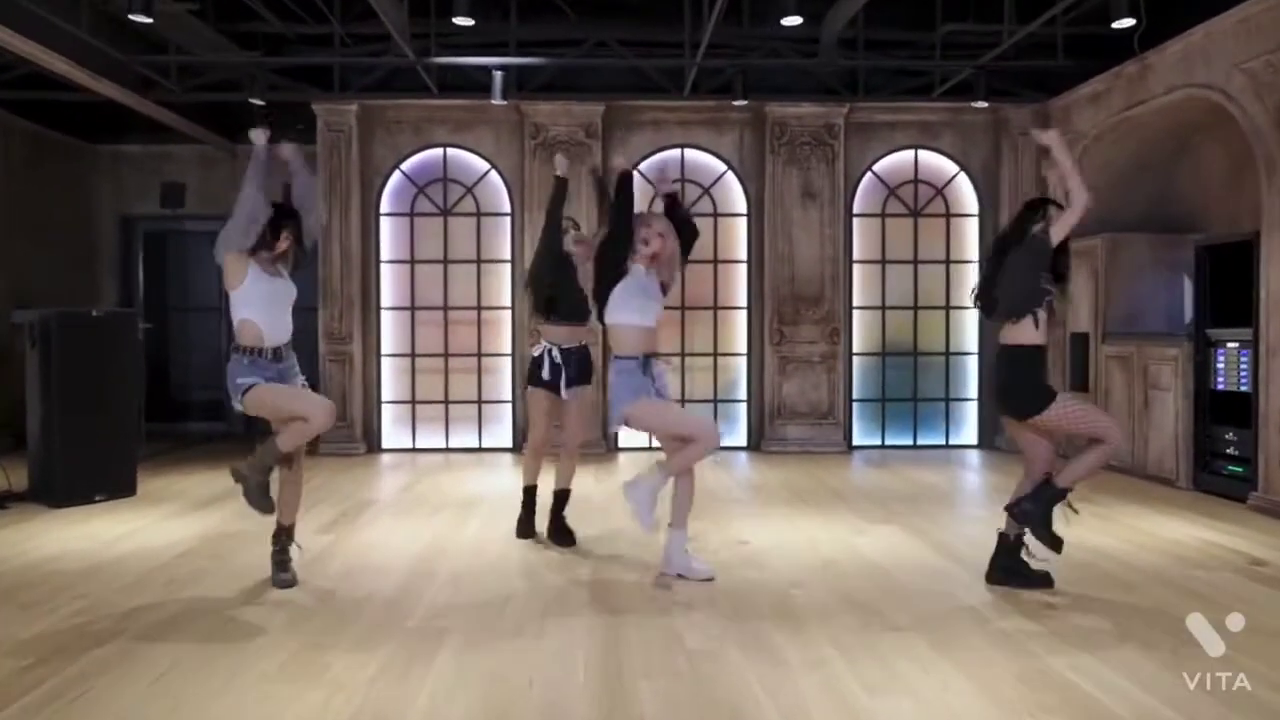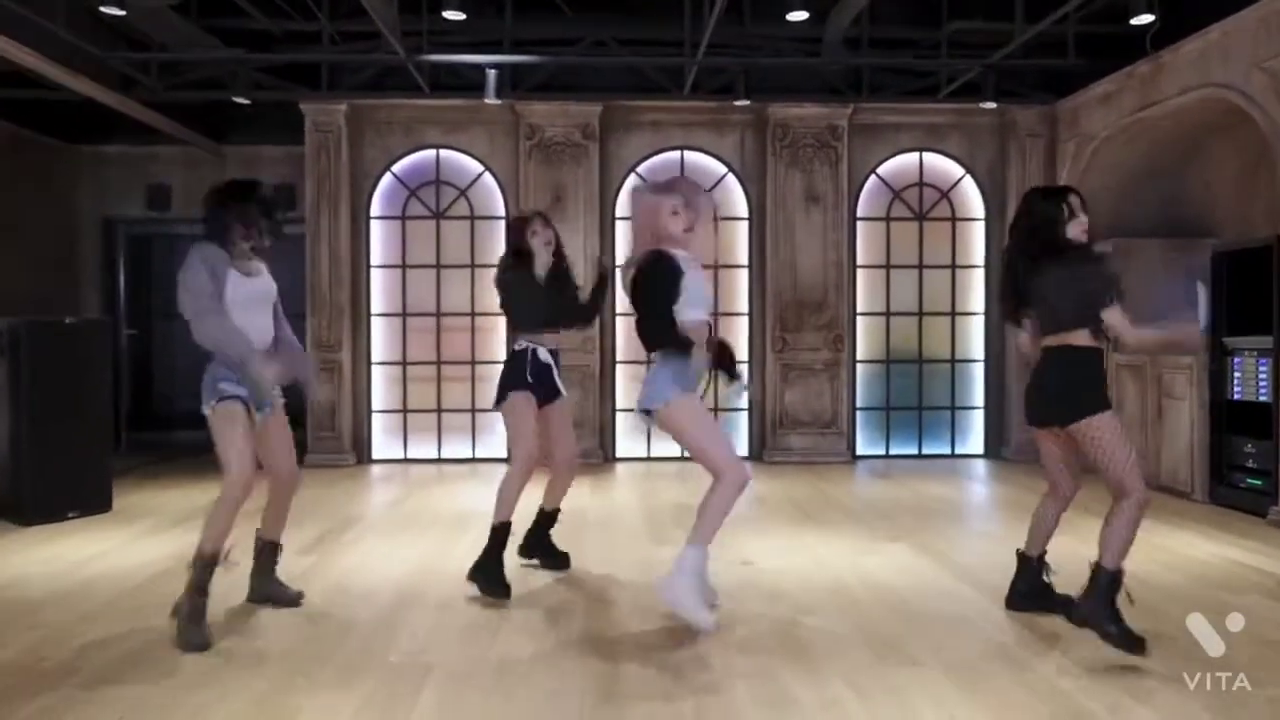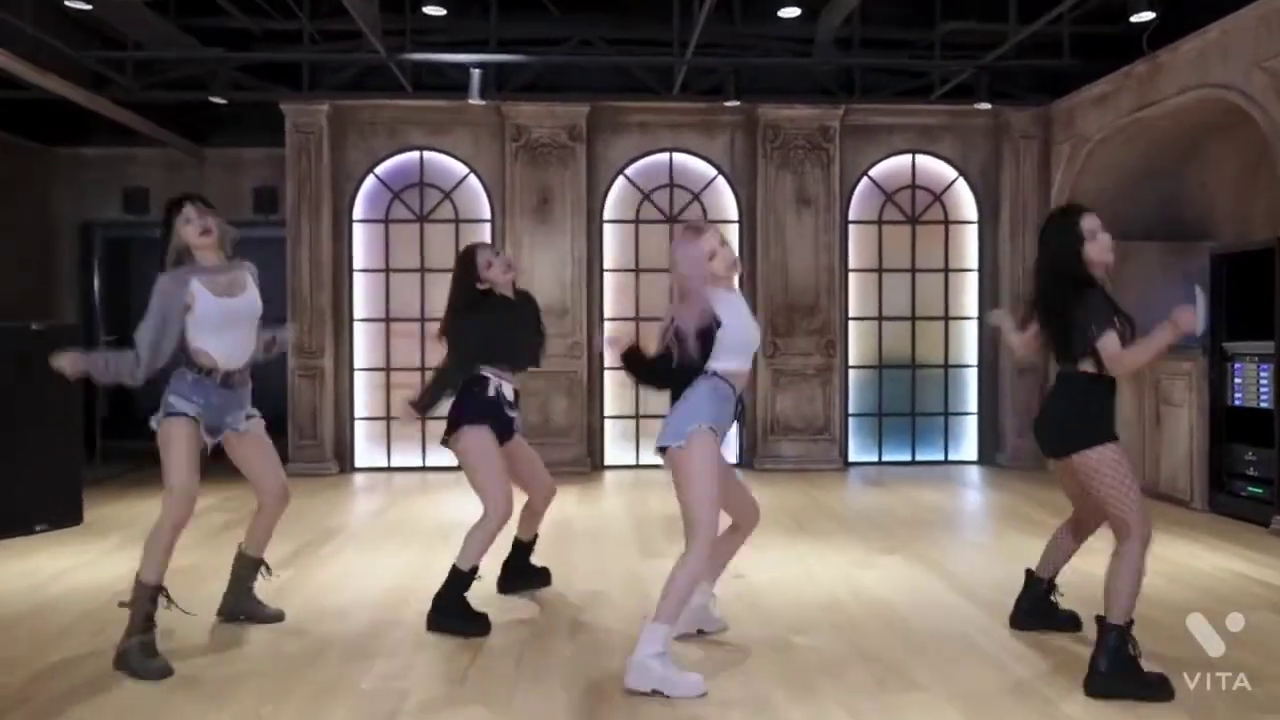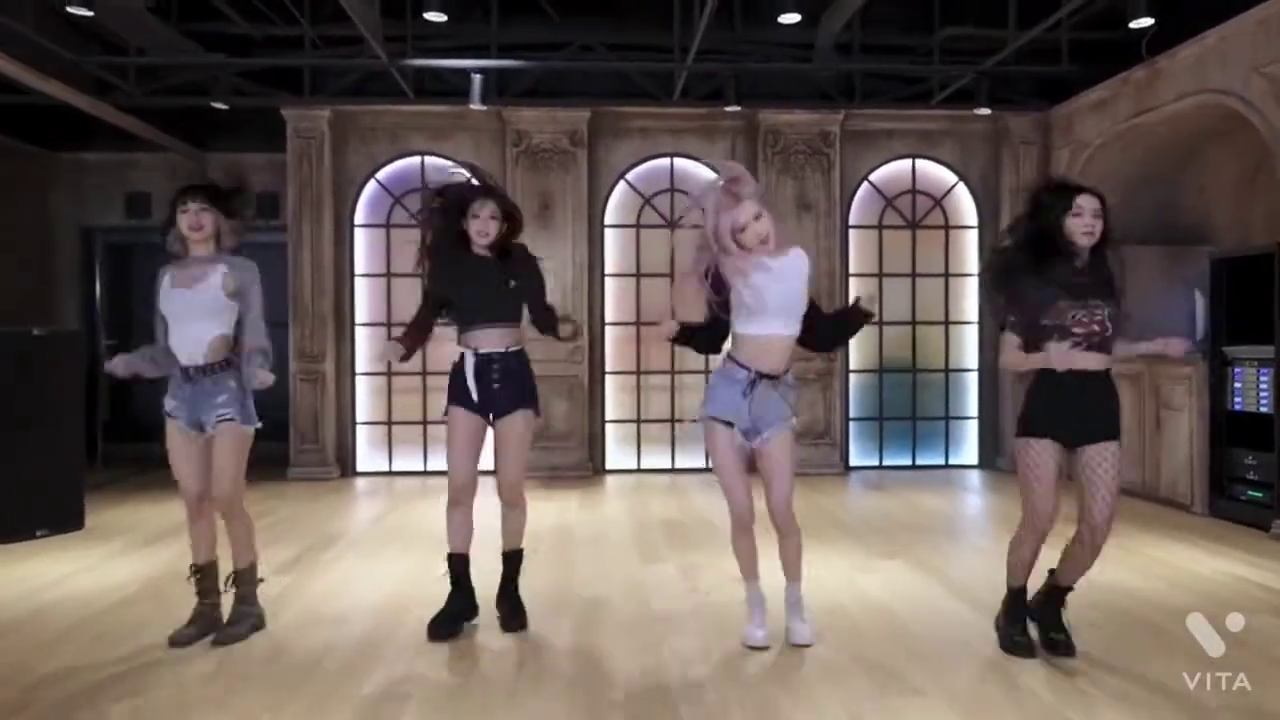
dt=0.3s
person 1, frame 1
left shoulder: (1015, 261)
right shoulder: (1031, 251)
right elbow: (1081, 203)
right wrist: (1058, 149)
left hip: (1008, 374)
right hip: (1024, 376)
left knee: (1042, 464)
right knee: (1109, 435)
left ankle: (1007, 560)
right ankle: (1040, 500)
person 1, frame 2
left shoulder: (1031, 274)
right shoulder: (1087, 269)
right elbow: (1129, 337)
right wrist: (1177, 334)
left hip: (1042, 387)
right hip: (1079, 386)
left knee: (1062, 486)
right knee: (1133, 493)
left ankle: (1027, 582)
right ankle: (1099, 599)
person 1, frame 3
left shoulder: (1059, 297)
right shoulder: (1090, 299)
left elbow: (1023, 349)
right elbow: (1123, 364)
left wrist: (1003, 323)
right wrist: (1173, 329)
left hip: (1059, 416)
right hip: (1081, 419)
left knee: (1089, 514)
right knee: (1135, 532)
left ankle: (1032, 598)
right ankle: (1113, 662)
person 1, frame 4
left shoulder: (1103, 280)
right shoulder: (1030, 281)
right elbow: (1008, 357)
left wrist: (1152, 346)
right wrist: (1048, 359)
left hip: (1099, 406)
right hip: (1047, 405)
left knee: (1097, 525)
right knee: (1038, 521)
left ankle: (1050, 604)
right ankle: (1015, 608)
person 2, frame 1
left shoulder: (282, 266)
right shoulder: (237, 259)
left elbow: (308, 214)
right elbow: (249, 211)
left wrist: (295, 161)
right wrist: (260, 152)
left hip: (285, 370)
right hip: (249, 375)
left knee: (294, 462)
right knee: (324, 414)
left ankle: (281, 557)
right ankle: (258, 467)
person 2, frame 2
left shoulder: (262, 267)
right shoulder: (204, 261)
left elbow: (278, 330)
right elbow: (212, 326)
left wrist: (303, 370)
right wrist: (257, 364)
left hip: (264, 383)
right hip: (228, 380)
left knee: (287, 478)
right knee: (241, 481)
left ankle: (263, 576)
right ankle: (193, 602)
person 2, frame 3
left shoulder: (250, 273)
right shoulder: (180, 284)
right elbow: (145, 356)
left wrist: (271, 341)
right wrist: (89, 365)
left hip: (236, 397)
right hip: (189, 397)
left knee: (276, 491)
right knee: (180, 504)
left ankle: (238, 594)
person 2, frame 4
left shoulder: (239, 271)
right shoulder: (167, 277)
left elbow: (252, 333)
left wrist: (259, 370)
right wrist: (129, 362)
left hip: (224, 391)
right hip: (180, 392)
left knee: (226, 497)
right knee: (194, 501)
left ankle: (247, 604)
right ankle: (207, 606)
person 3, frame 1
left shoulder: (651, 278)
right shoulder: (614, 266)
left elbow: (686, 240)
right elbow: (620, 221)
left wrist: (671, 197)
right wrist: (626, 176)
left hip: (651, 379)
right hip: (628, 379)
left knee: (685, 463)
right knee: (708, 437)
left ankle: (677, 554)
right ankle: (646, 487)
person 3, frame 2
left shoulder: (685, 266)
right shoulder: (659, 265)
right elbow: (656, 331)
left wrist: (718, 353)
right wrist: (694, 344)
left hip: (683, 384)
right hip: (670, 384)
left knee: (723, 475)
right knee: (734, 474)
left ankle: (691, 576)
right ankle: (685, 576)
person 3, frame 3
left shoulder: (728, 299)
right shoulder: (703, 308)
right elbow: (663, 373)
right wrist: (631, 355)
left hip: (707, 423)
right hip: (698, 422)
left knee: (747, 512)
right knee: (704, 540)
left ankle: (696, 602)
right ankle: (647, 658)
person 3, frame 4
left shoulder: (797, 264)
right shoulder: (728, 274)
left elbow: (817, 332)
right elbow: (710, 336)
left wrist: (854, 315)
right wrist: (678, 331)
left hip: (774, 398)
right hip: (730, 394)
left knee: (783, 513)
right knee: (742, 513)
left ankle: (794, 605)
right ankle: (755, 603)
person 4, frame 1
left shoulder: (591, 273)
right shoulder: (550, 267)
right elbow: (551, 226)
right wrist: (560, 179)
left hip: (579, 360)
right hip: (546, 359)
left knee: (572, 442)
right knee: (538, 442)
left ankle: (557, 516)
right ankle: (527, 509)
person 4, frame 2
left shoulder: (561, 278)
right shoulder: (516, 276)
left elbow: (583, 318)
right elbow: (526, 314)
left wrist: (601, 282)
right wrist: (538, 274)
left hip: (550, 370)
right hip: (523, 370)
left knee: (566, 459)
right knee: (525, 458)
left ankle: (539, 536)
right ankle: (489, 559)
person 4, frame 3
left shoulder: (526, 307)
right shoulder: (479, 311)
right elbow: (456, 367)
right wrist: (422, 403)
left hip: (503, 413)
right hip: (476, 410)
left knee: (543, 490)
right knee: (498, 509)
left ankle: (517, 568)
right ankle: (447, 603)
person 4, frame 4
left shoulder: (520, 262)
right shoulder: (449, 264)
left elbow: (541, 314)
right elbow: (427, 317)
left wrist: (561, 327)
right wrist: (404, 345)
left hip: (513, 374)
right hip: (469, 377)
left knee: (511, 487)
right knee: (459, 485)
left ankle: (509, 588)
right ankle: (461, 594)
